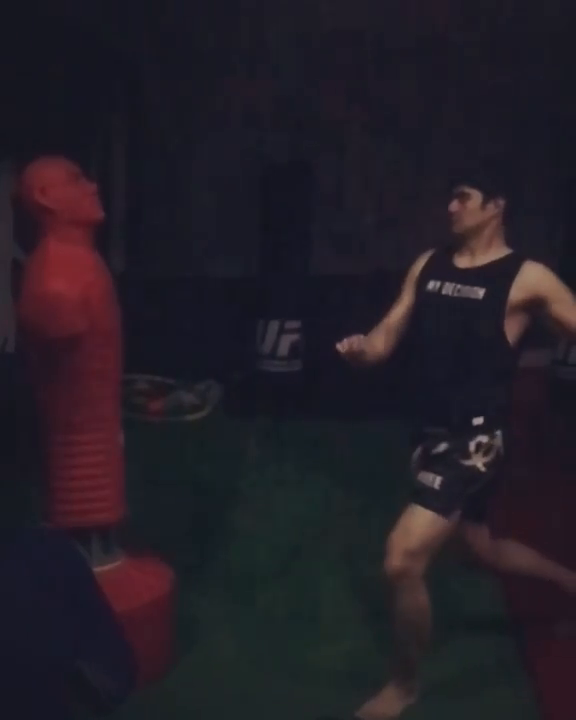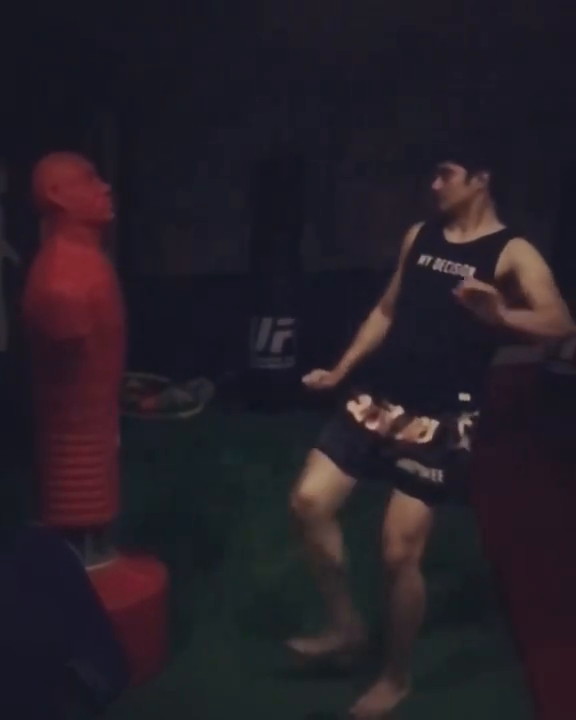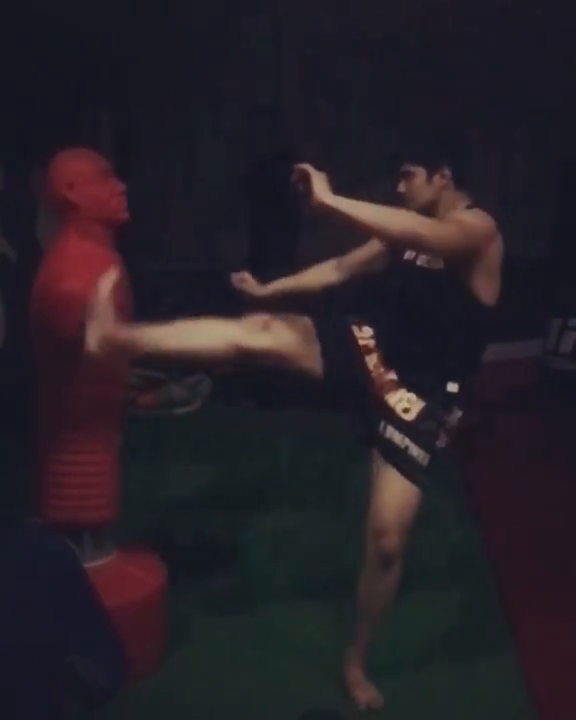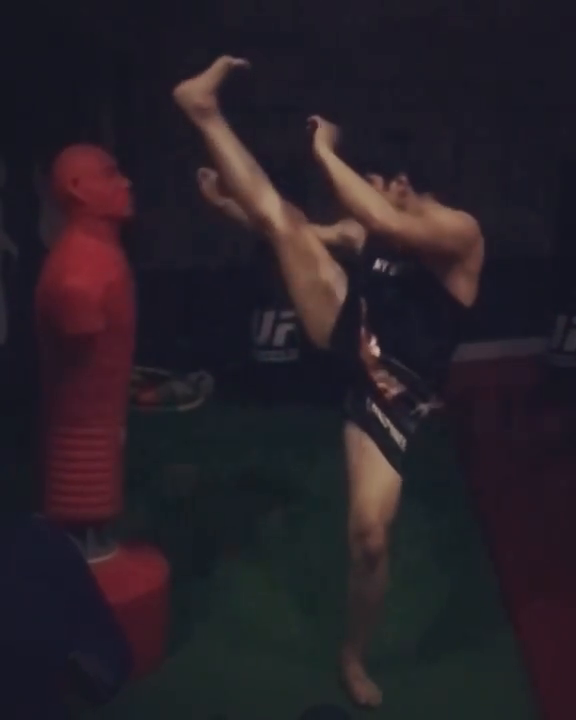
dt=1s
person 1, frame 1
left shoulder: (527, 278)
right shoulder: (428, 264)
right elbow: (390, 333)
right wrist: (362, 349)
left hip: (474, 442)
right hip: (433, 435)
left knee: (401, 561)
right knee: (481, 545)
person 1, frame 2
left shoulder: (514, 253)
right shoulder: (419, 236)
left wrist: (501, 317)
right wrist: (340, 369)
left hip: (442, 415)
right hip: (379, 395)
left knee: (400, 553)
right knee: (310, 501)
right ankle: (346, 625)
person 1, frame 3
left shoulder: (477, 230)
right shoulder: (406, 232)
left elbow: (426, 236)
right elbow: (341, 268)
left wrist: (328, 200)
right wrist: (268, 286)
left hip: (421, 398)
right hip: (370, 353)
left knee: (388, 539)
right knee: (259, 333)
left ankle: (355, 663)
right ankle: (121, 336)
person 1, frame 4
left shoulder: (458, 230)
right shoulder: (369, 230)
left elbow: (388, 224)
right elbow: (295, 230)
left wrist: (324, 153)
right wrist: (230, 199)
left hip: (392, 393)
right hip: (352, 345)
left knee: (371, 537)
right knee: (282, 221)
left ankle: (353, 658)
person 2, frame 1
left shoulder: (80, 258)
right shoulder: (55, 276)
right elbow: (63, 363)
left hip: (96, 420)
right hip: (79, 428)
left knee: (96, 529)
right knee: (86, 533)
person 2, frame 2
left shoulder: (87, 247)
right shoulder: (62, 278)
right elbow: (71, 354)
left hip: (93, 425)
right hip: (80, 428)
left knee: (93, 524)
right knee: (82, 530)
person 2, frame 3
left shoulder: (95, 252)
right shoulder: (72, 270)
right elbow: (77, 359)
left hip: (95, 417)
right hip: (80, 425)
left knee: (89, 520)
right knee: (79, 527)
person 2, frame 4
left shoulder: (100, 251)
right shoulder: (77, 269)
right elbow: (80, 360)
left wrist: (131, 386)
left hip: (99, 417)
right hip: (83, 423)
left knee: (92, 519)
right knee: (80, 522)
